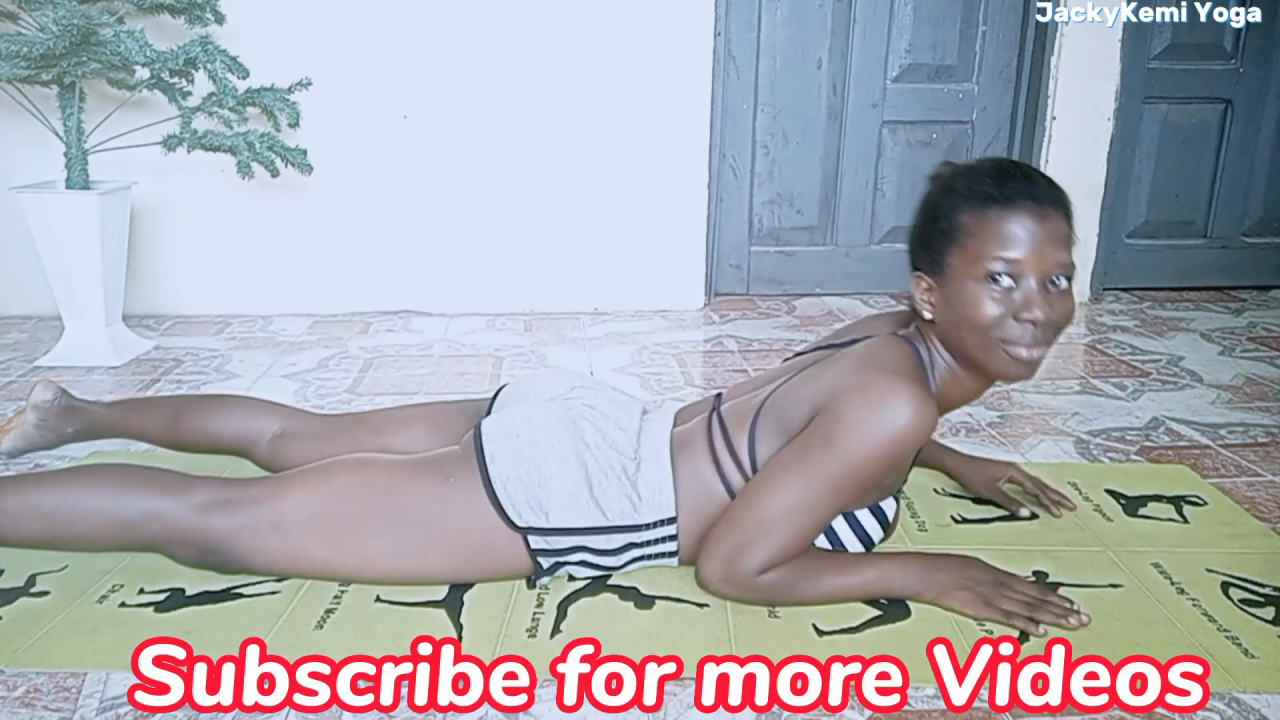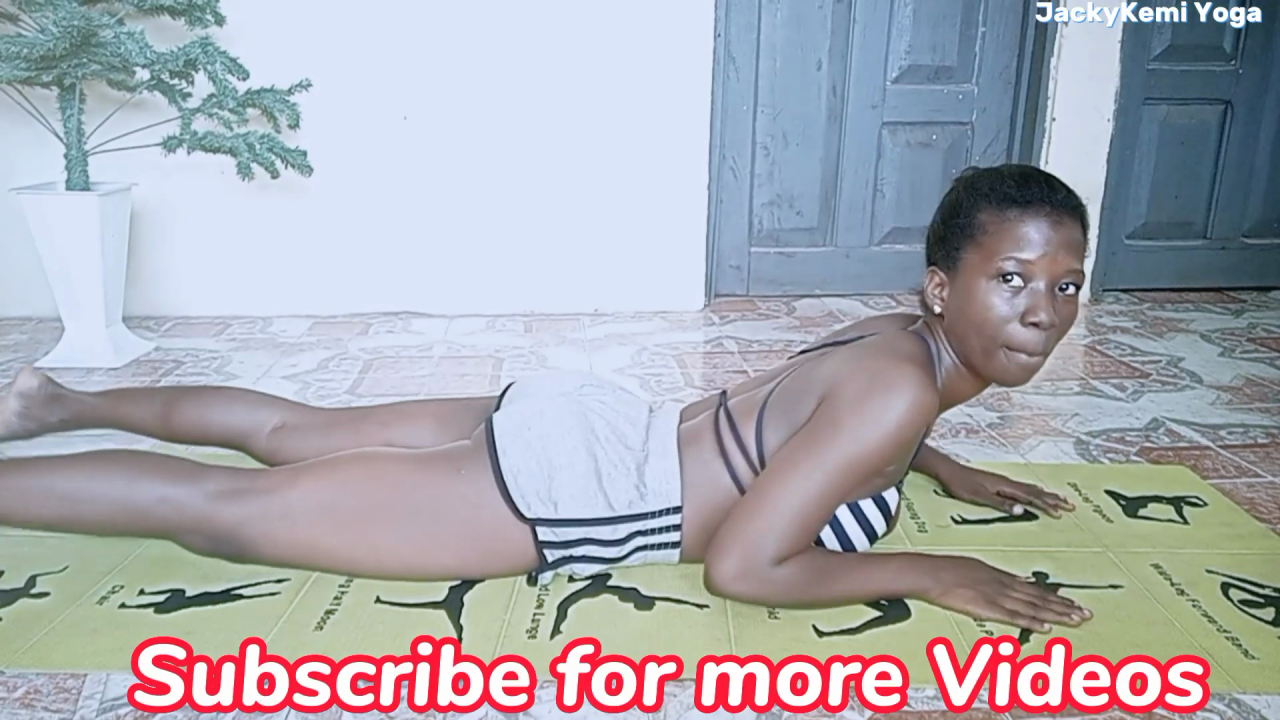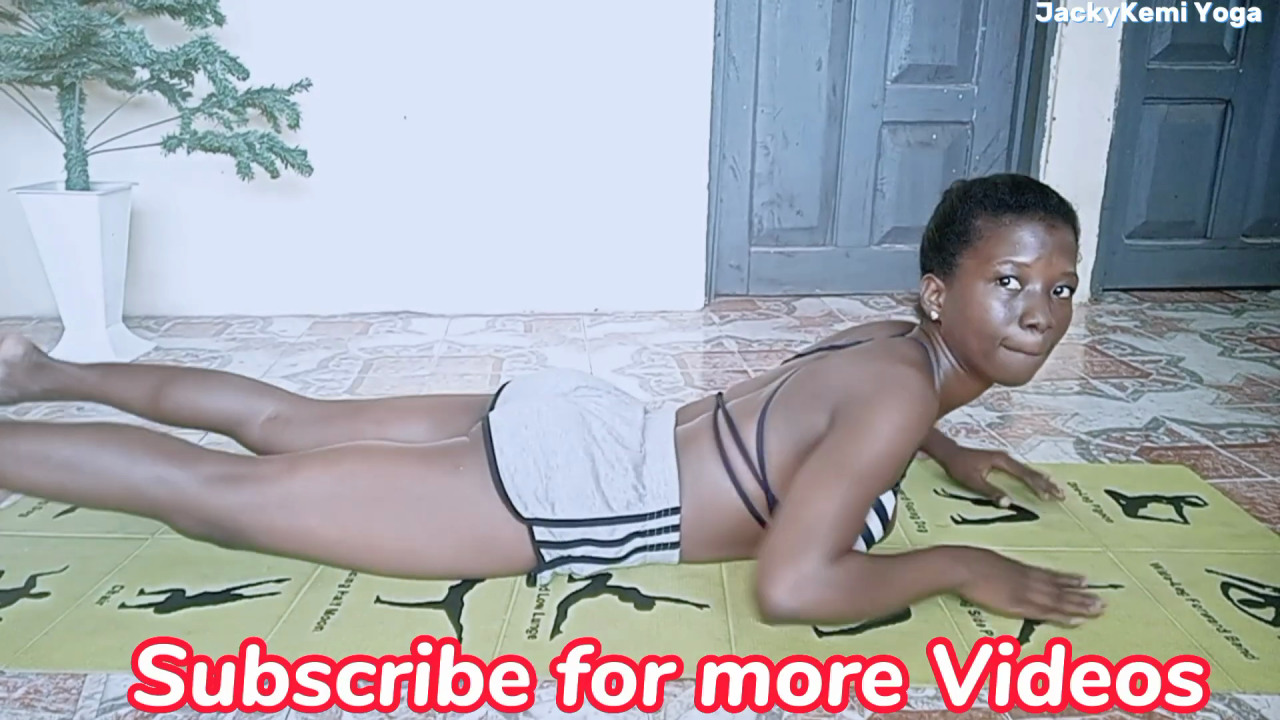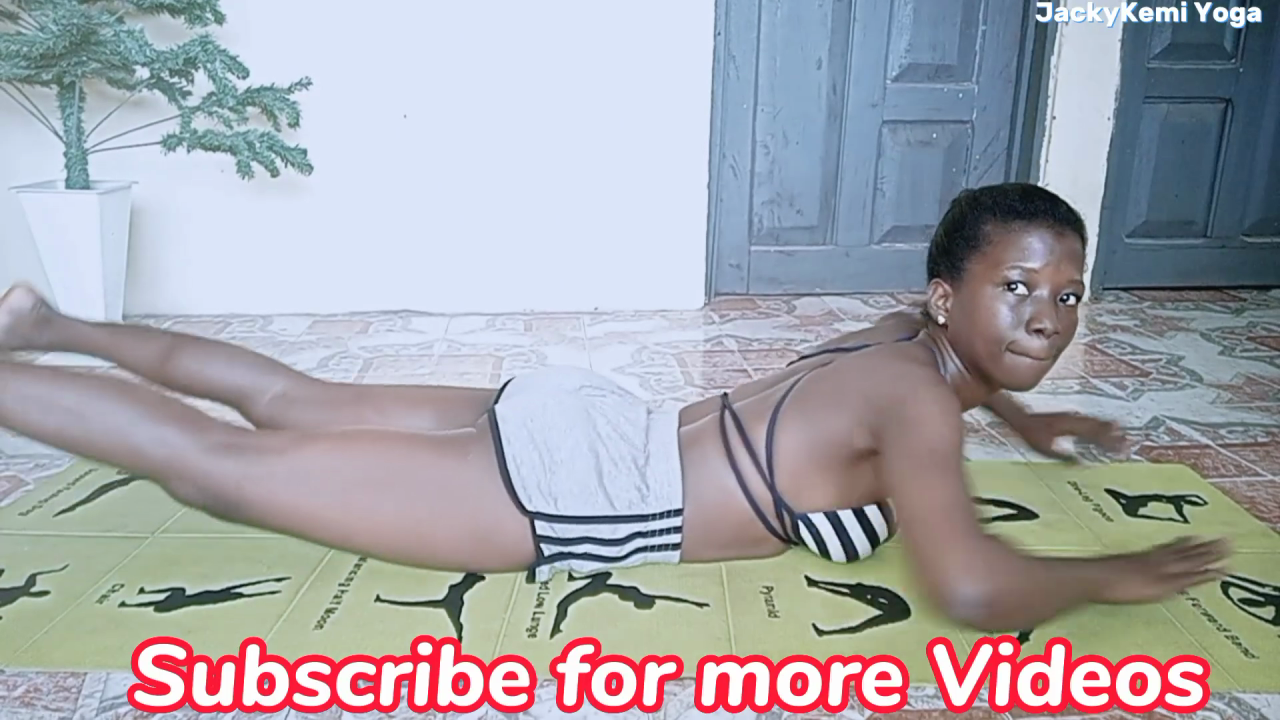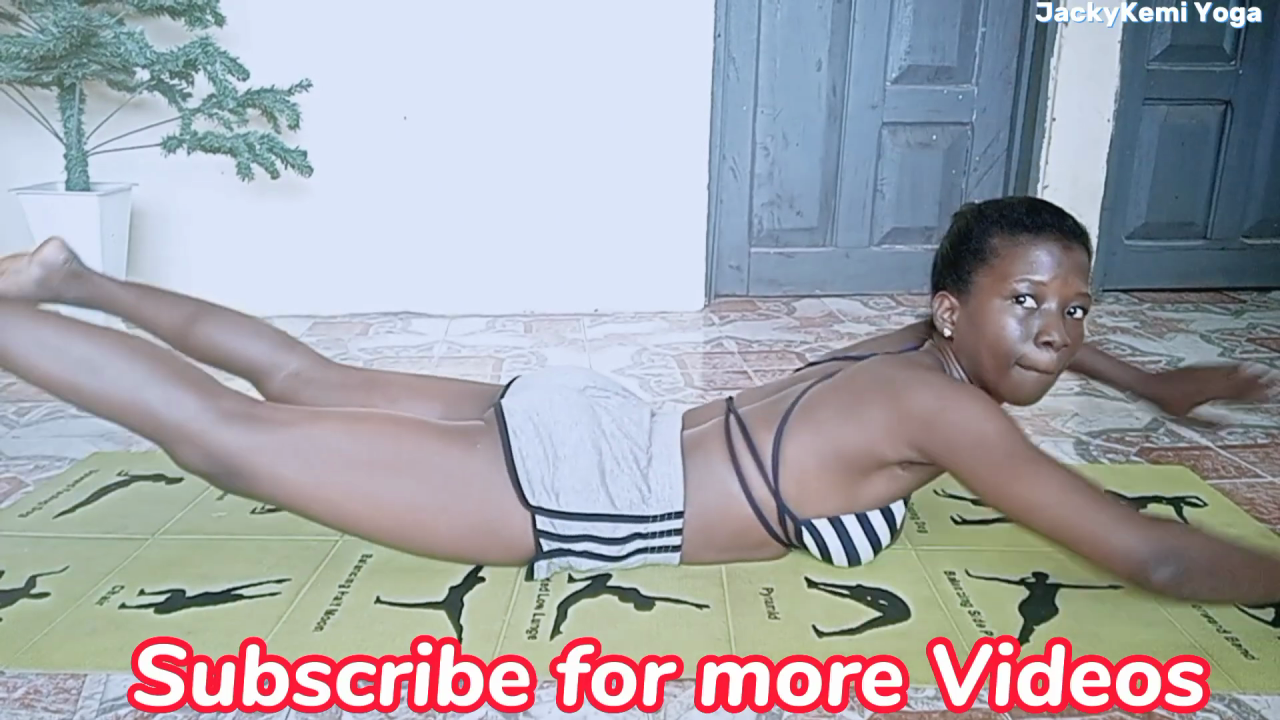
dt=0.2s
person 1, frame 1
left shoulder: (905, 338)
right shoulder: (896, 400)
right elbow: (731, 566)
left wrist: (943, 460)
right wrist: (929, 572)
left hip: (575, 430)
right hip: (554, 499)
left knee: (295, 439)
right knee: (212, 521)
person 1, frame 2
left shoulder: (904, 339)
right shoulder: (898, 388)
right elbow: (743, 566)
left wrist: (935, 464)
right wrist: (929, 571)
left hip: (580, 427)
right hip: (566, 493)
left knee: (294, 433)
right knee: (222, 510)
person 1, frame 3
left shoulder: (898, 344)
right shoulder: (898, 390)
right elbow: (792, 590)
left wrist: (940, 451)
right wrist: (961, 570)
left hip: (573, 430)
right hip: (560, 493)
left knee: (286, 425)
right knee: (216, 495)
person 1, frame 4
left shoulder: (912, 342)
right shoulder: (917, 397)
right elbow: (972, 593)
left wrist: (1017, 411)
right wrist: (1135, 572)
left hip: (574, 431)
right hip: (568, 489)
left knee: (291, 404)
right knee: (226, 471)
person 1, frame 5
left shoulder: (931, 352)
right shoulder: (939, 405)
left elbow: (1029, 336)
right elbow: (1139, 551)
left wrist: (1145, 377)
left hip: (579, 431)
right hip: (571, 488)
left knee: (310, 384)
right knee: (232, 437)
